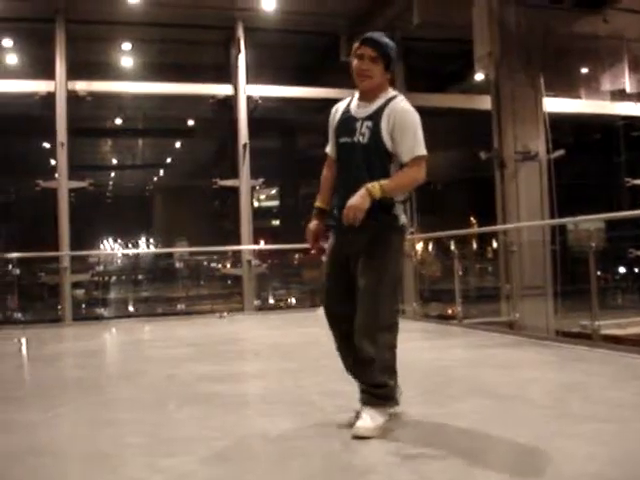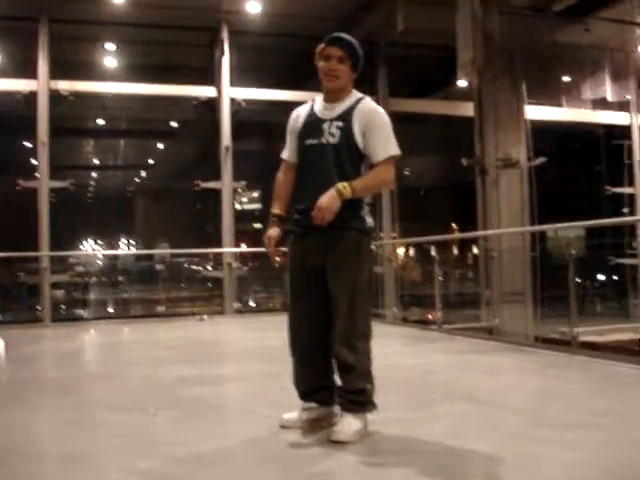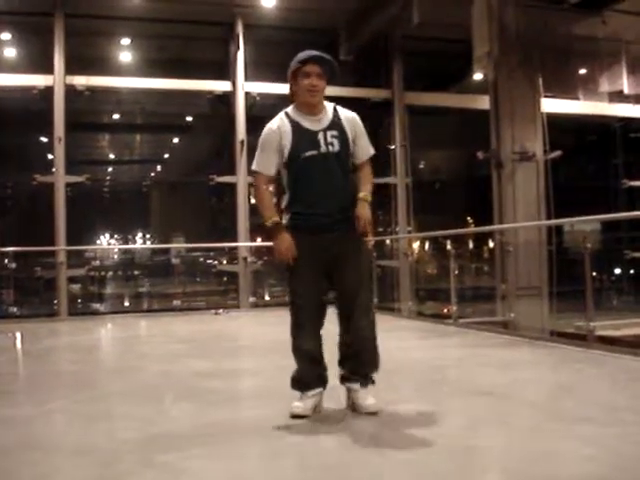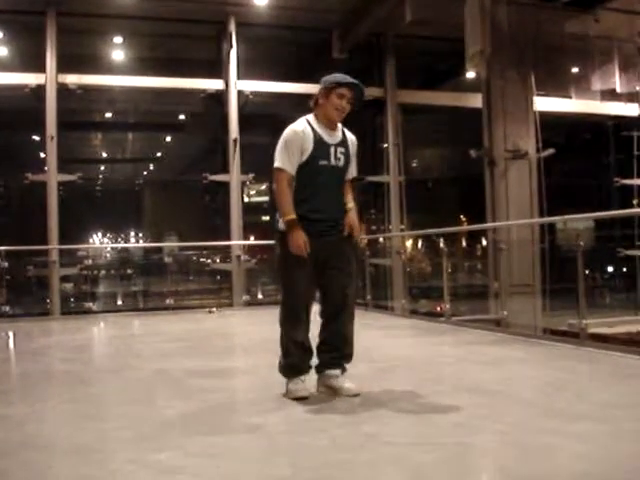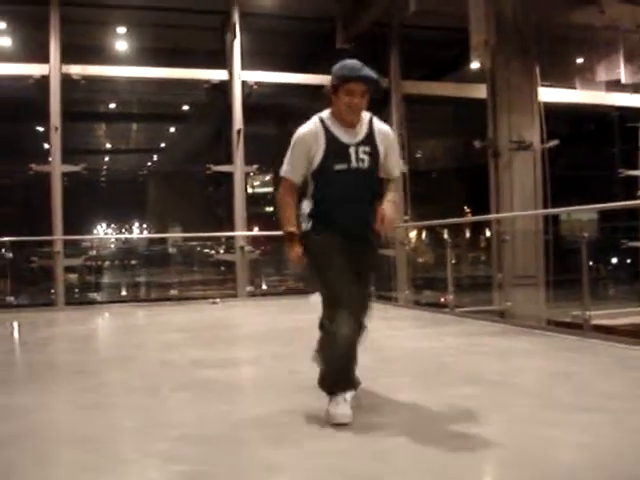
dt=1s
person 1, frame 1
left shoulder: (399, 111)
right shoulder: (339, 111)
left elbow: (416, 170)
left wrist: (371, 191)
right wrist: (319, 213)
left hip: (381, 226)
right hip: (343, 226)
left knee: (374, 315)
right knee: (338, 309)
left ankle: (378, 401)
right ankle: (379, 387)
person 1, frame 2
left shoulder: (368, 113)
right shoulder: (301, 115)
left elbow: (386, 172)
right elbow: (288, 171)
left wrist: (341, 191)
right wrist: (277, 219)
left hip: (348, 232)
right hip: (303, 232)
left knee: (349, 323)
right knee: (305, 323)
left ankle: (355, 407)
right ankle: (318, 400)
person 1, frame 3
left shoulder: (348, 120)
right shoulder: (278, 129)
left elbow: (363, 166)
right elbow: (262, 183)
left wrist: (363, 200)
right wrist: (277, 229)
left hip: (348, 230)
right hip: (303, 235)
left knee: (358, 307)
right knee: (305, 315)
left ankle: (358, 382)
right ankle: (310, 387)
person 1, frame 4
left shoulder: (349, 140)
right shoulder: (297, 133)
right elbow: (281, 182)
left wrist: (350, 210)
right wrist: (292, 226)
left hip: (336, 235)
right hip: (300, 234)
left knee: (340, 302)
right knee: (296, 305)
left ankle: (331, 370)
right ankle: (295, 374)
person 1, frame 5
left shoulder: (382, 133)
right shoulder: (310, 134)
left elbow: (391, 179)
right elbow: (288, 189)
left wrist: (388, 203)
right wrist: (292, 237)
left hip: (363, 237)
right hip: (322, 235)
left knee: (353, 310)
right knee: (340, 306)
left ankle: (330, 356)
right ankle: (340, 390)
